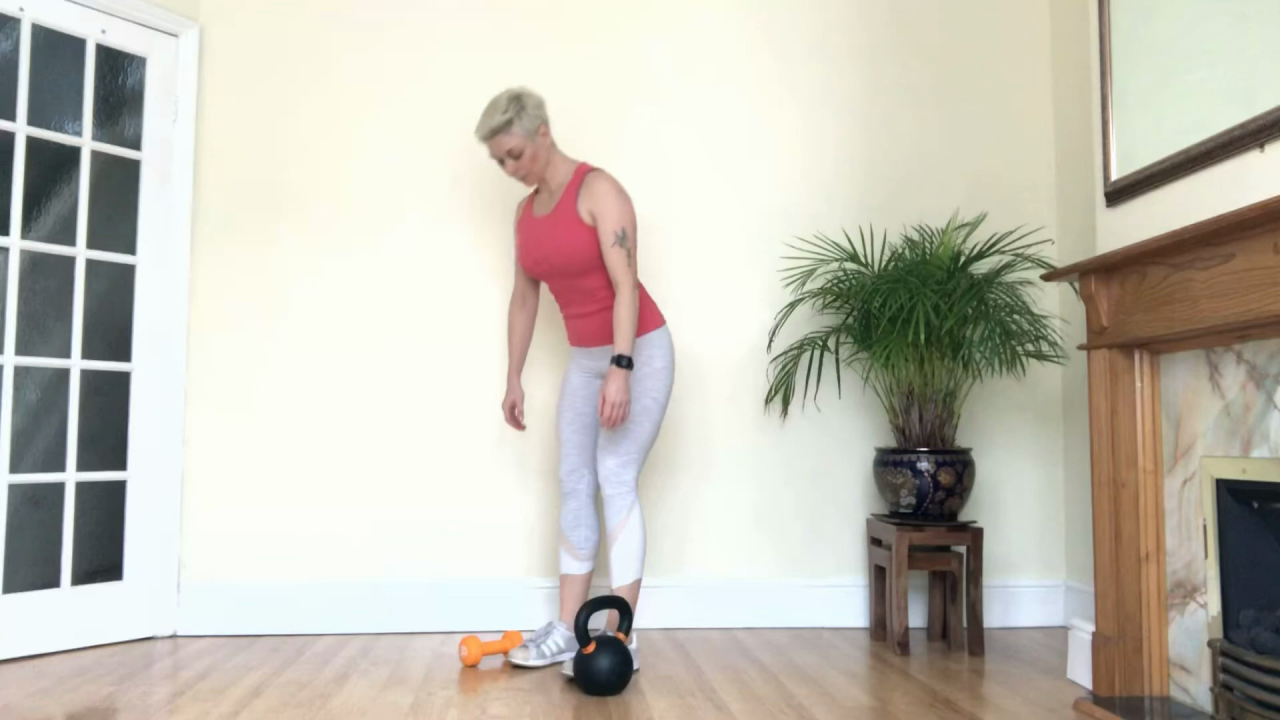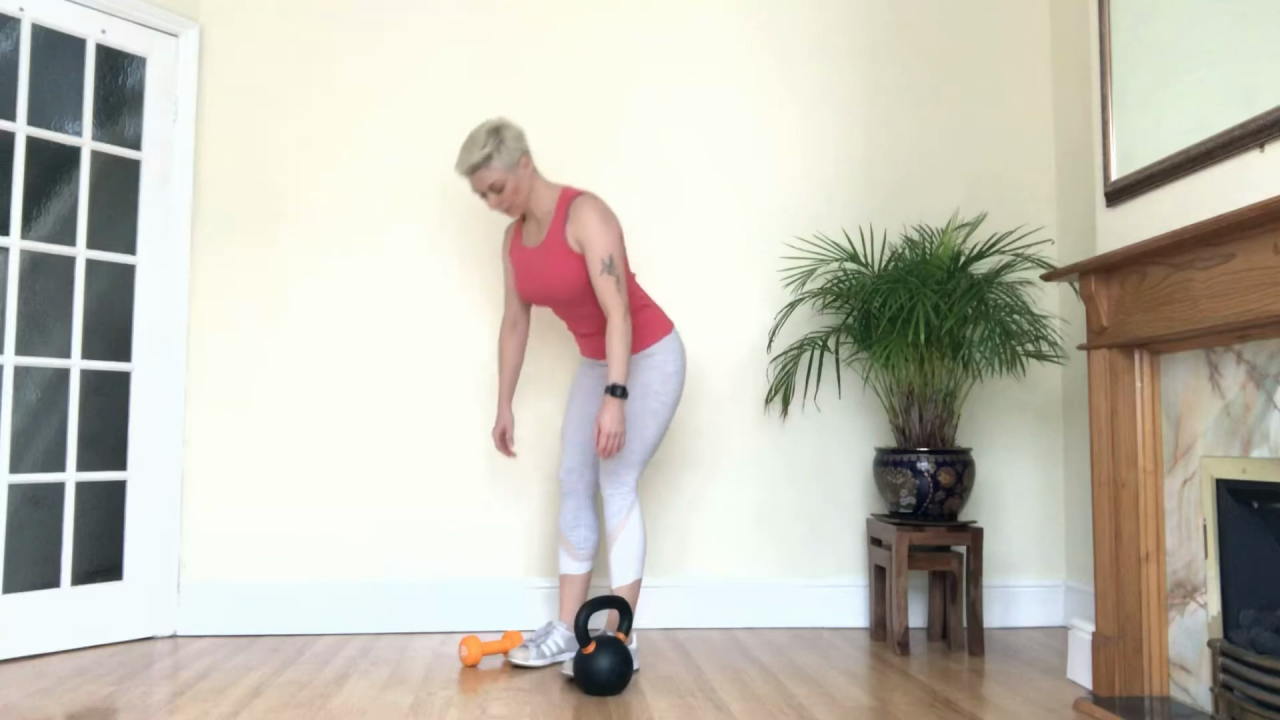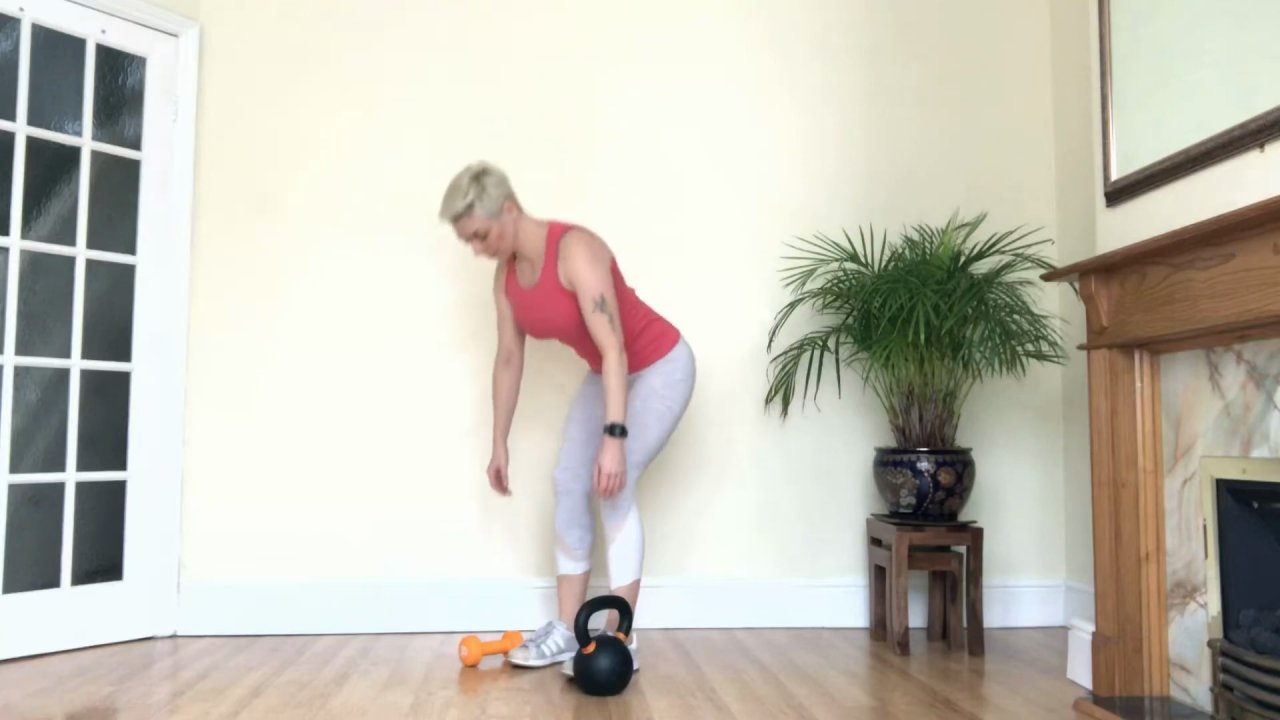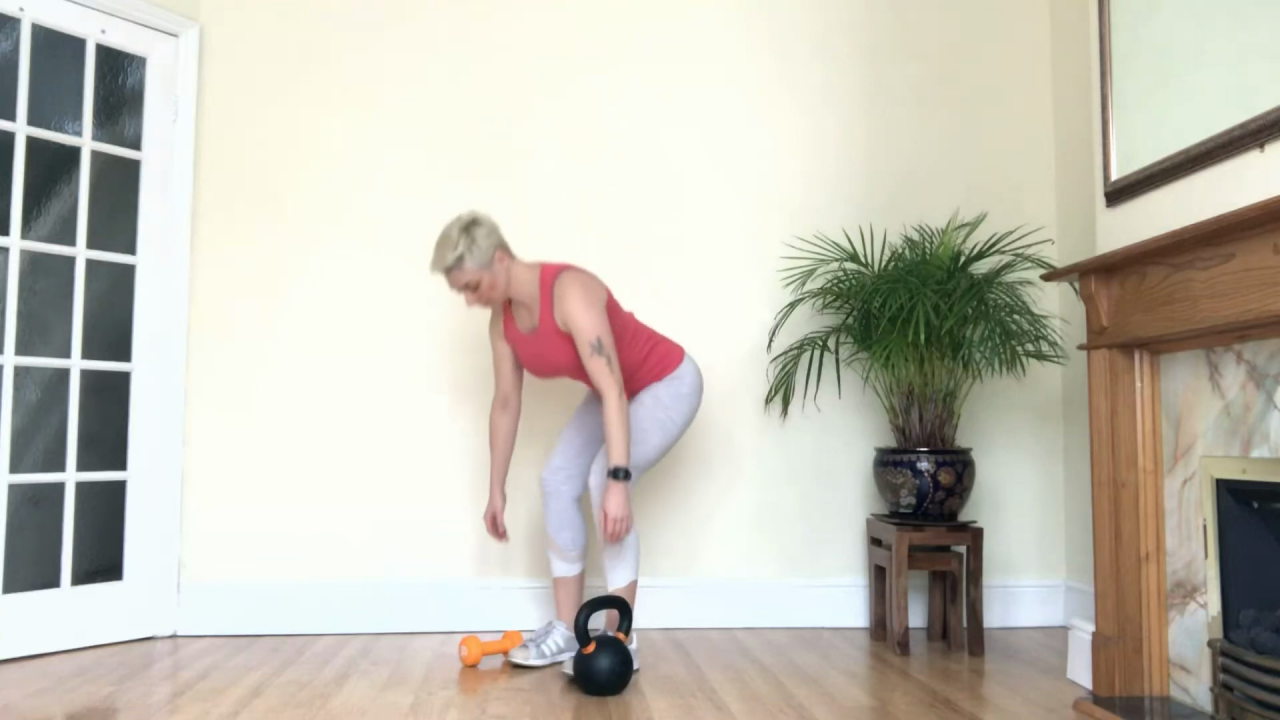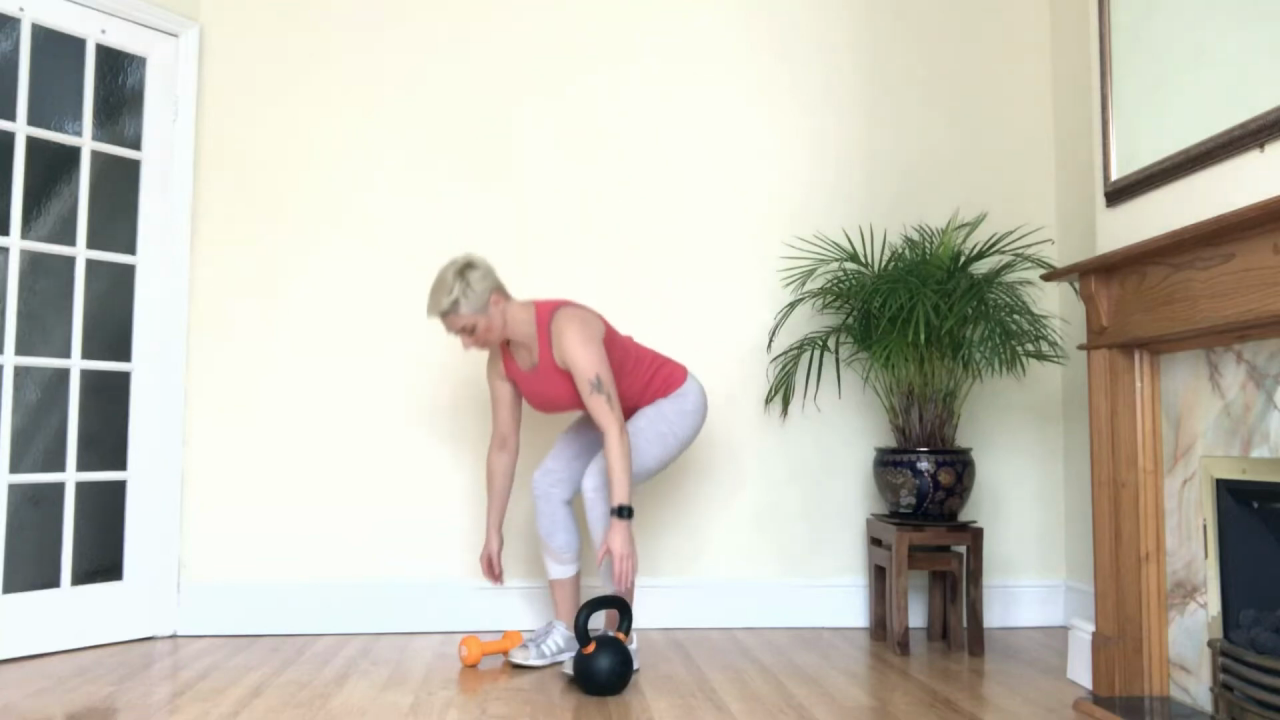
dt=0.2s
person 1, frame 1
left shoulder: (599, 189)
right shoulder: (527, 212)
left elbow: (625, 285)
right elbow: (523, 300)
left wrist: (621, 368)
right wrist: (514, 379)
left hip: (637, 351)
right hip: (583, 358)
left knee: (616, 482)
right knee: (573, 484)
left ankle: (620, 638)
right ankle: (568, 630)
person 1, frame 2
left shoulder: (586, 214)
right shoulder: (514, 238)
left elbow: (619, 312)
right elbow: (514, 324)
left wrist: (614, 398)
right wrist: (504, 405)
left hip: (648, 357)
right hip: (596, 364)
left knee: (616, 483)
right knee: (574, 484)
left ankle: (621, 638)
right ankle: (568, 630)
person 1, frame 3
left shoulder: (576, 250)
right shoulder: (507, 275)
left elbow: (615, 348)
right elbow: (508, 360)
left wrist: (615, 438)
right wrist: (499, 444)
left hip: (659, 366)
right hip: (607, 375)
left knee: (613, 486)
right knee: (569, 482)
left ankle: (620, 639)
right ankle: (567, 630)
person 1, frame 4
left shoulder: (570, 291)
right shoulder: (503, 318)
left elbow: (615, 392)
right elbow: (506, 403)
left wrist: (618, 482)
right wrist: (496, 490)
left hip: (667, 384)
right hip: (614, 393)
left knee: (601, 486)
right knee: (557, 481)
left ankle: (620, 639)
right ankle: (567, 631)
person 1, frame 5
left shoulder: (567, 329)
right shoulder: (501, 358)
left elbow: (614, 430)
right elbow: (503, 444)
left wrist: (621, 520)
right wrist: (493, 533)
left hip: (671, 402)
right hip: (621, 410)
left knee: (598, 484)
right knee: (547, 484)
right ankle: (566, 629)
